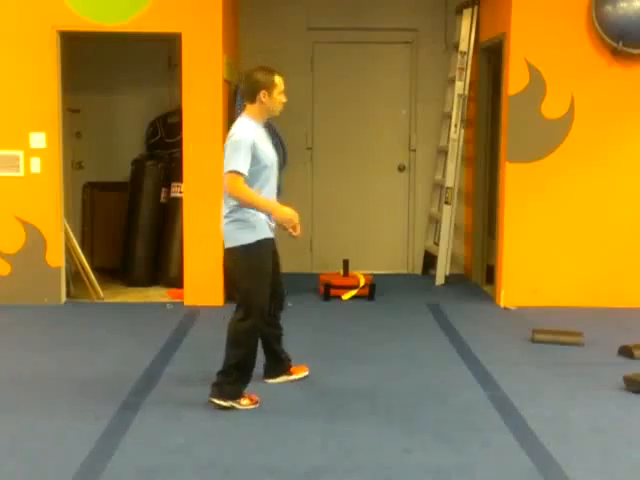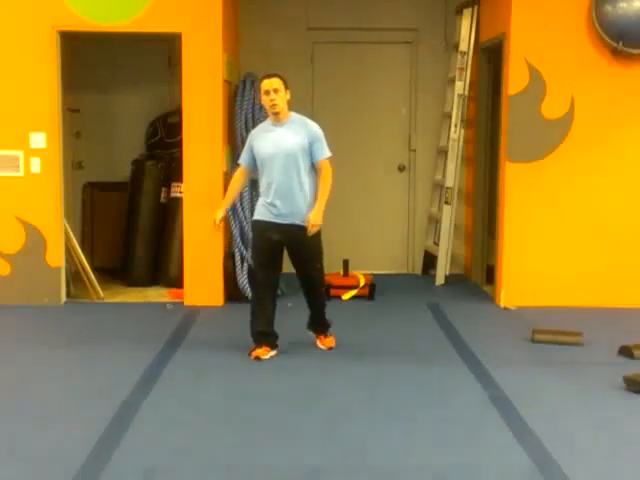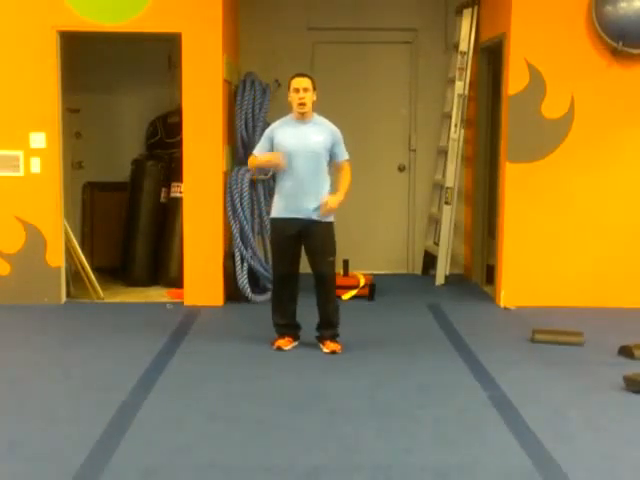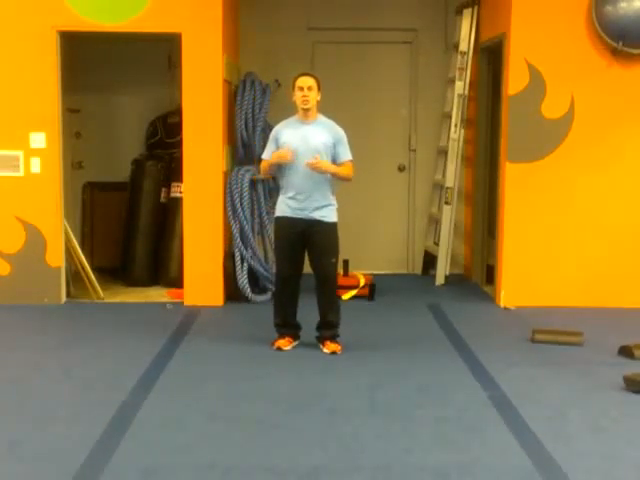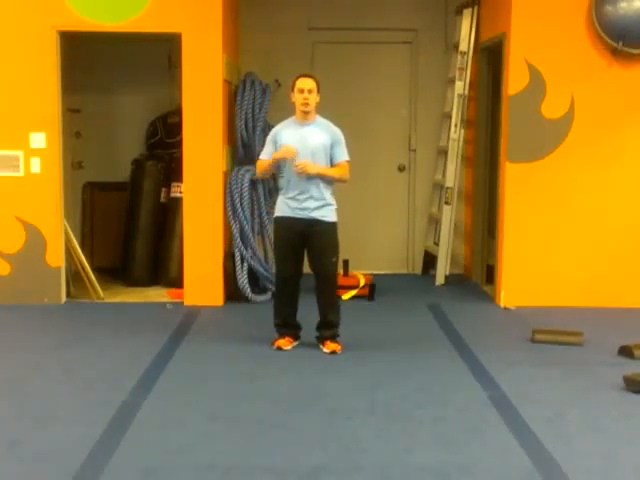
dt=1s
person 1, frame 1
left shoulder: (260, 131)
right shoulder: (244, 134)
right elbow: (233, 186)
left wrist: (284, 217)
right wrist: (274, 209)
left hip: (262, 233)
right hip: (246, 234)
left knee: (271, 301)
right knee: (252, 309)
left ankle: (277, 365)
right ankle: (228, 387)
person 1, frame 2
left shoulder: (309, 129)
right shoulder: (256, 135)
left elbow: (325, 171)
right elbow: (242, 173)
left wrist: (318, 209)
right wrist: (224, 207)
left hip: (303, 220)
right hip: (267, 219)
left knee: (312, 278)
right knee: (262, 280)
left ankle: (320, 328)
right ankle: (264, 341)
person 1, frame 3
left shoulder: (329, 130)
right shoulder: (276, 129)
left elbow: (344, 170)
right elbow: (253, 164)
left wrist: (338, 196)
right wrist: (263, 160)
left hip: (319, 216)
right hip: (283, 215)
left knee: (325, 275)
right knee: (284, 275)
left ankle: (328, 334)
right ankle: (286, 332)
person 1, frame 4
left shoulder: (333, 131)
right shoulder: (280, 130)
left elbow: (348, 172)
right elbow: (264, 170)
left wrist: (327, 166)
right wrist: (274, 159)
left hip: (322, 216)
right hip: (287, 214)
left knee: (326, 276)
right knee: (286, 276)
left ankle: (328, 334)
right ankle: (286, 332)
person 1, frame 5
left shoulder: (331, 132)
right shoulder: (278, 131)
left elbow: (344, 173)
right elbow: (260, 171)
left wrist: (317, 170)
right wrist: (276, 158)
left hip: (322, 216)
right hip: (287, 215)
left knee: (326, 276)
right knee: (286, 276)
left ankle: (328, 335)
right ankle: (287, 332)
